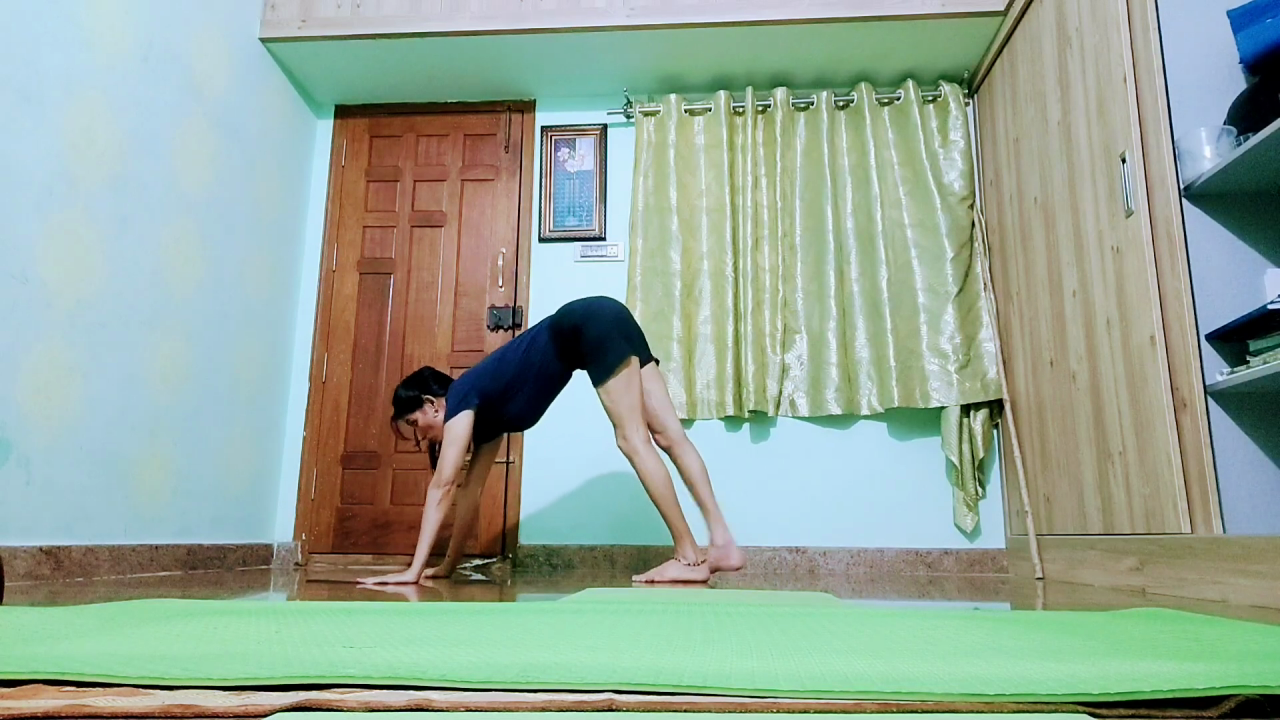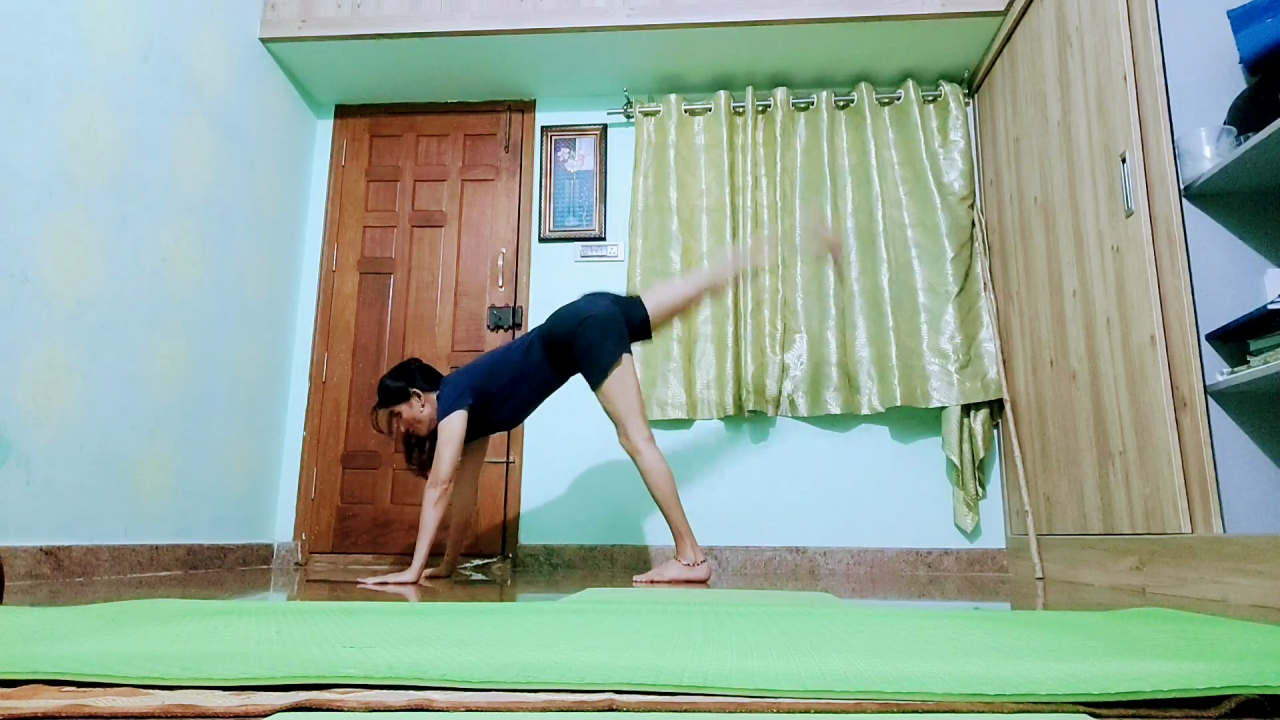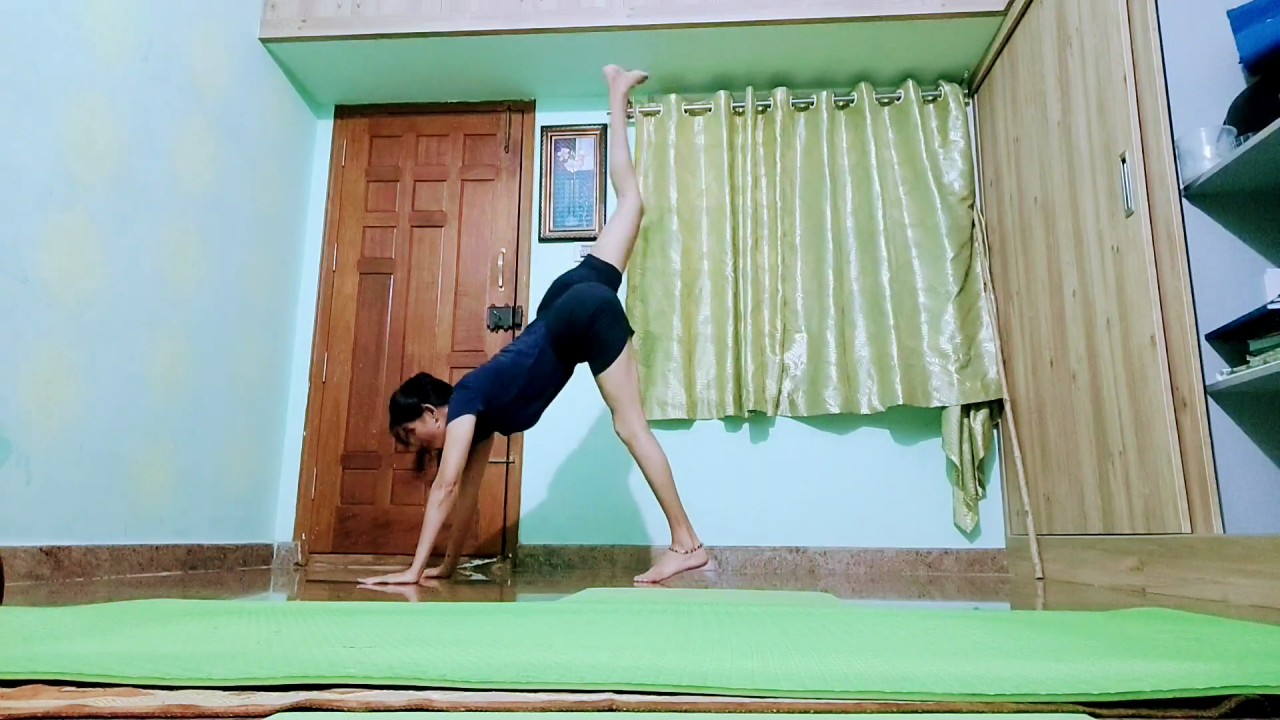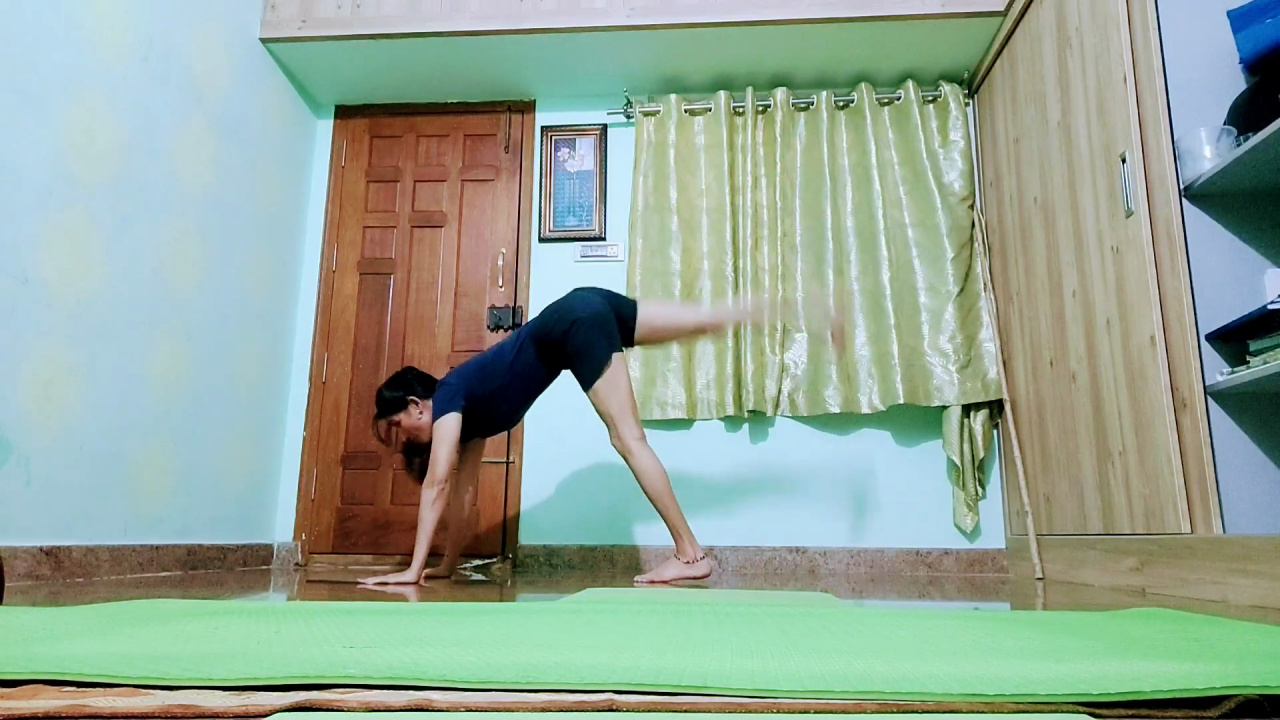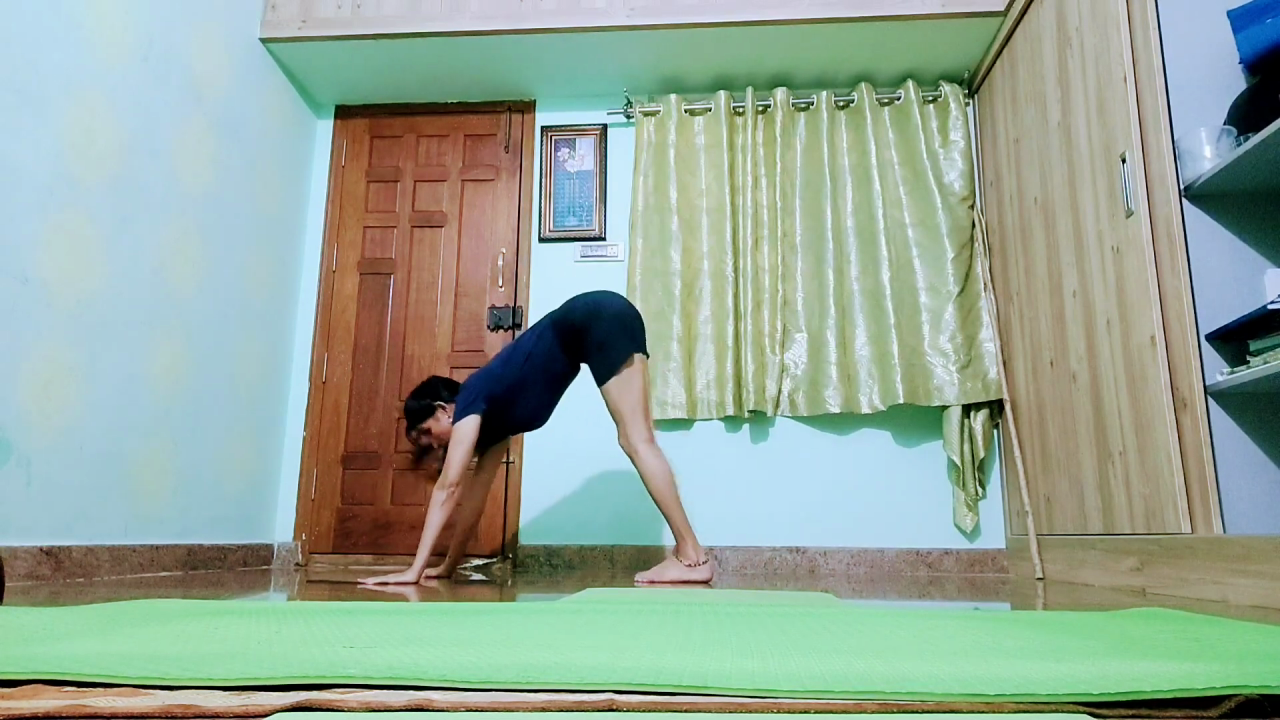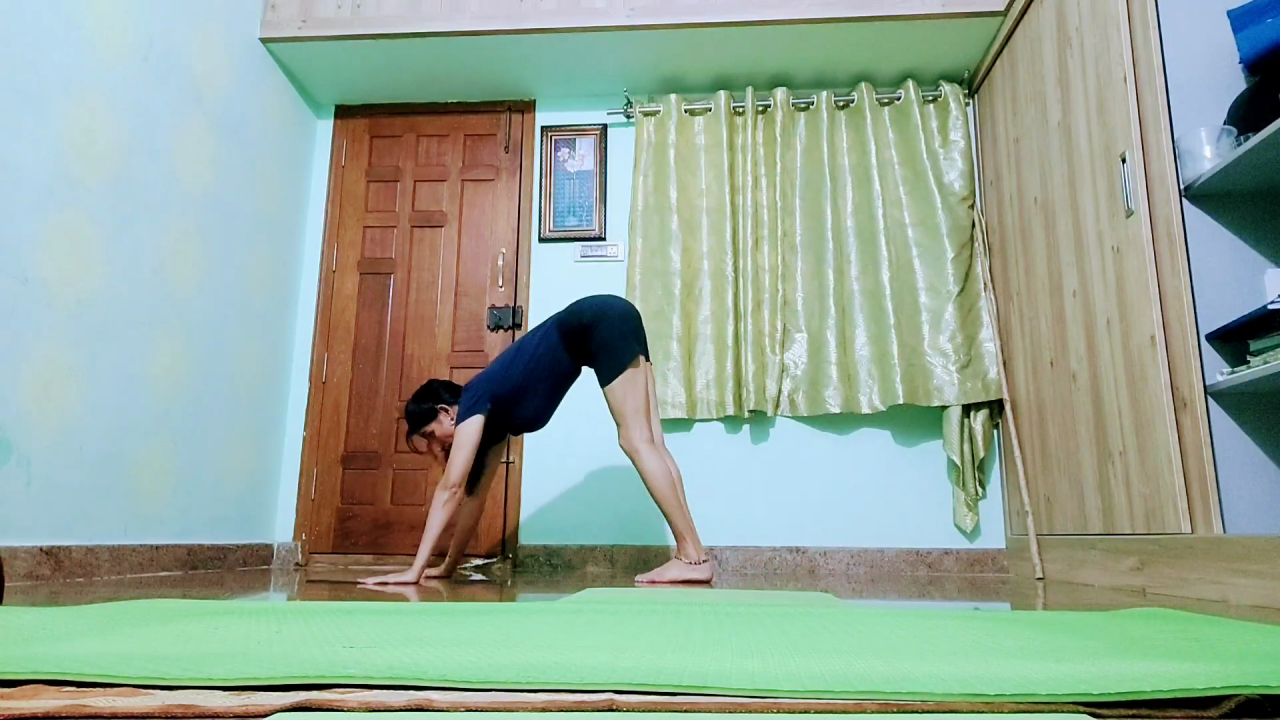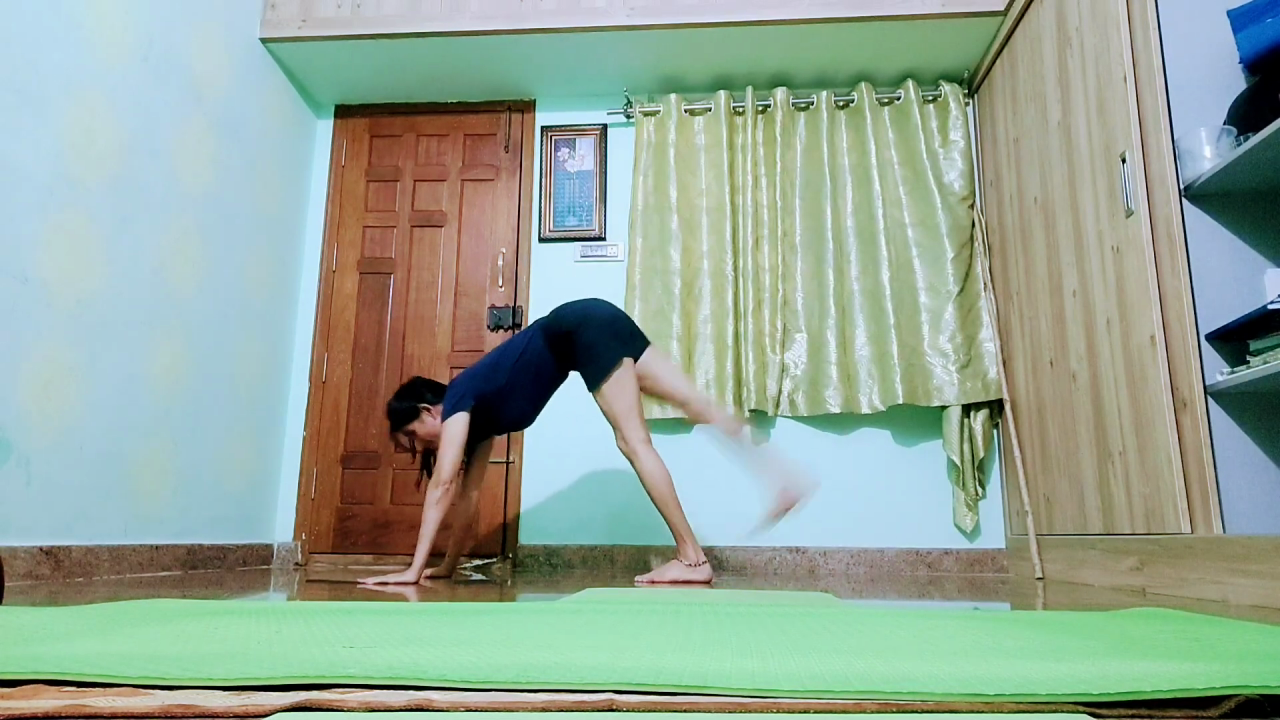
dt=0.3s
person 1, frame 1
left shoulder: (461, 399)
right shoulder: (486, 415)
left elbow: (443, 487)
right elbow: (469, 488)
left wrist: (414, 569)
right wrist: (448, 565)
left hip: (593, 325)
right hip: (600, 327)
left knee: (634, 440)
right knee: (669, 433)
left ankle: (689, 556)
right ankle: (723, 545)
person 1, frame 2
left shoulder: (452, 399)
right shoulder: (469, 413)
left elbow: (440, 483)
right elbow: (464, 491)
left wrist: (416, 567)
right wrist: (450, 561)
left hip: (586, 329)
right hip: (588, 324)
left knee: (637, 439)
right knee: (707, 281)
left ankle: (692, 556)
person 1, frame 3
left shoulder: (464, 405)
right shoulder: (478, 411)
left elbow: (446, 487)
right elbow: (467, 487)
left wrist: (416, 569)
right wrist: (449, 564)
left hip: (586, 315)
right hip: (575, 300)
left knee: (631, 427)
right knee: (630, 201)
left ankle: (685, 544)
person 1, frame 4
left shoulder: (446, 401)
right shoulder: (462, 405)
left elbow: (436, 486)
right elbow: (462, 487)
left wrist: (415, 569)
right wrist: (449, 562)
left hip: (578, 324)
right hip: (582, 312)
left knee: (628, 439)
right knee: (714, 320)
left ankle: (690, 554)
person 1, frame 5
left shoulder: (469, 404)
right shoulder: (488, 413)
left elbow: (448, 488)
right elbow: (474, 492)
left wrist: (414, 569)
right wrist: (449, 565)
left hip: (600, 320)
right hip: (604, 315)
left knee: (635, 442)
right knee: (644, 441)
left ankle: (692, 556)
right ankle: (691, 552)
person 1, frame 6
left shoulder: (474, 403)
right shoulder: (493, 412)
left elbow: (451, 489)
right elbow: (473, 492)
left wrist: (416, 569)
right wrist: (449, 565)
left hip: (602, 322)
right hip: (604, 323)
left knee: (638, 442)
right knee: (651, 443)
left ankle: (692, 556)
right ankle: (691, 552)
person 1, frame 7
left shoulder: (455, 402)
right shoulder: (480, 413)
left elbow: (442, 488)
right elbow: (469, 490)
left wrist: (415, 570)
right wrist: (447, 565)
left hip: (583, 328)
right hip: (590, 327)
left knee: (634, 442)
right knee: (694, 403)
left ankle: (691, 558)
right ankle: (780, 477)
